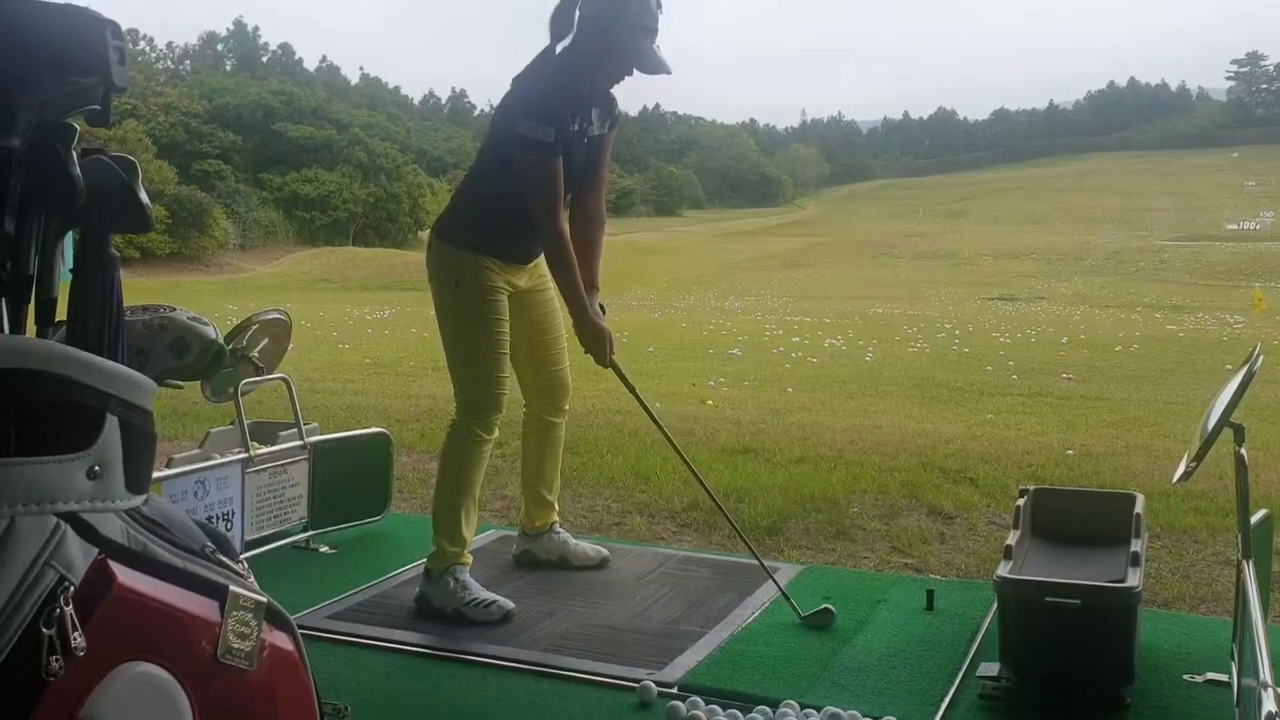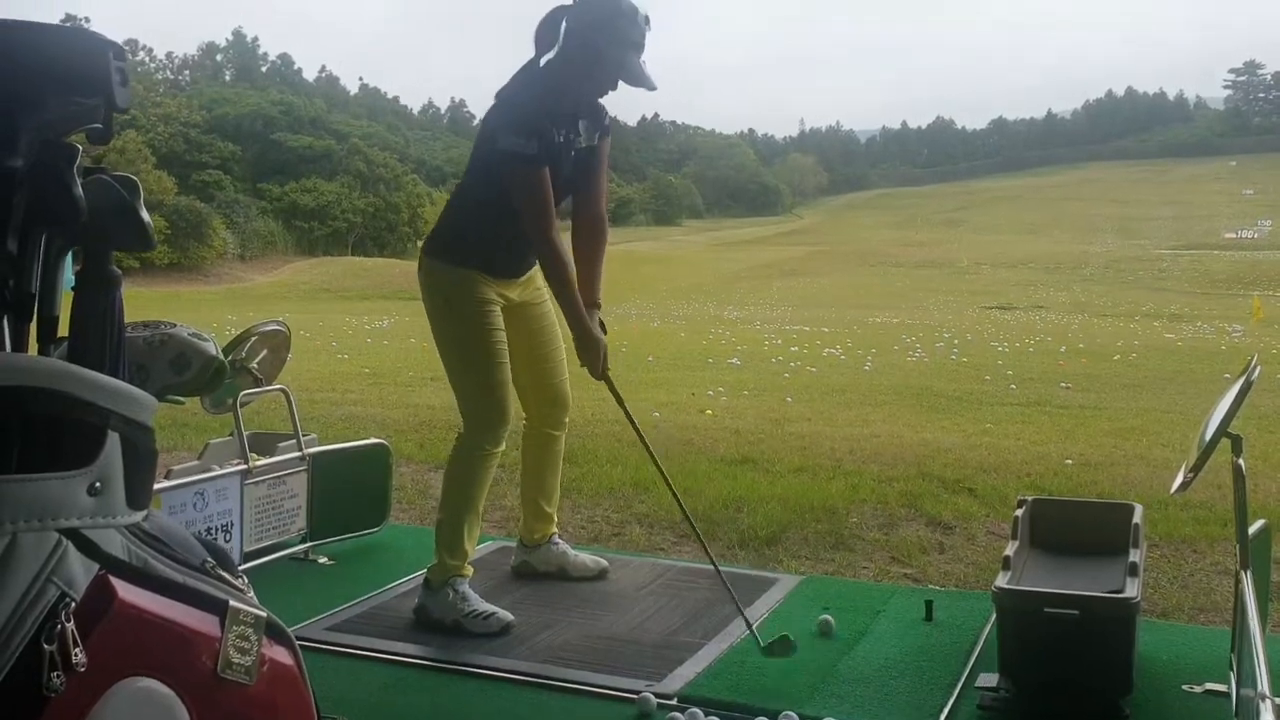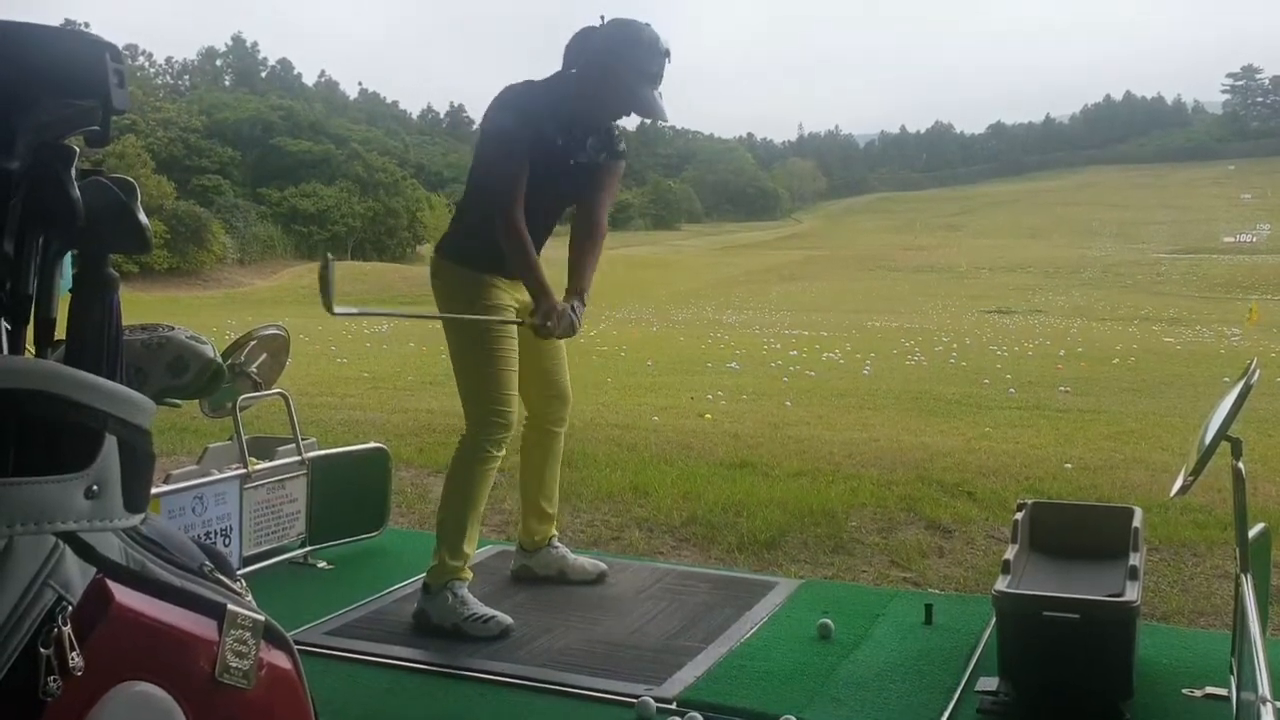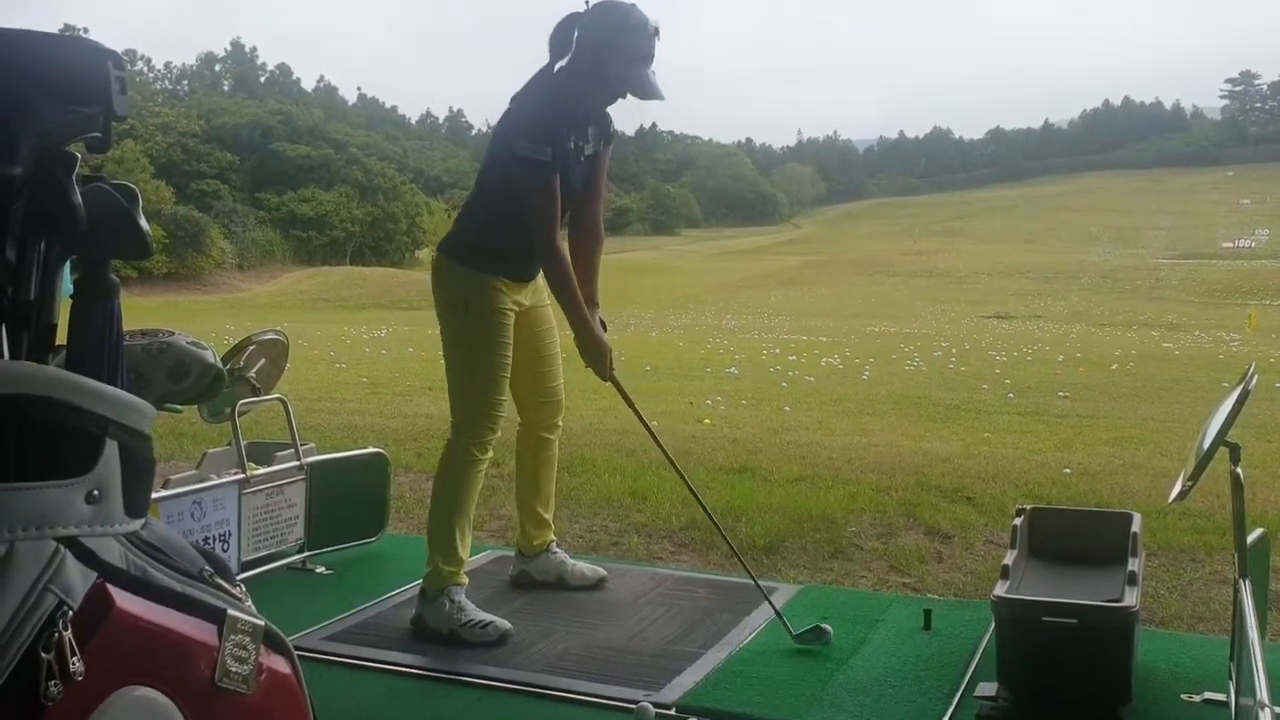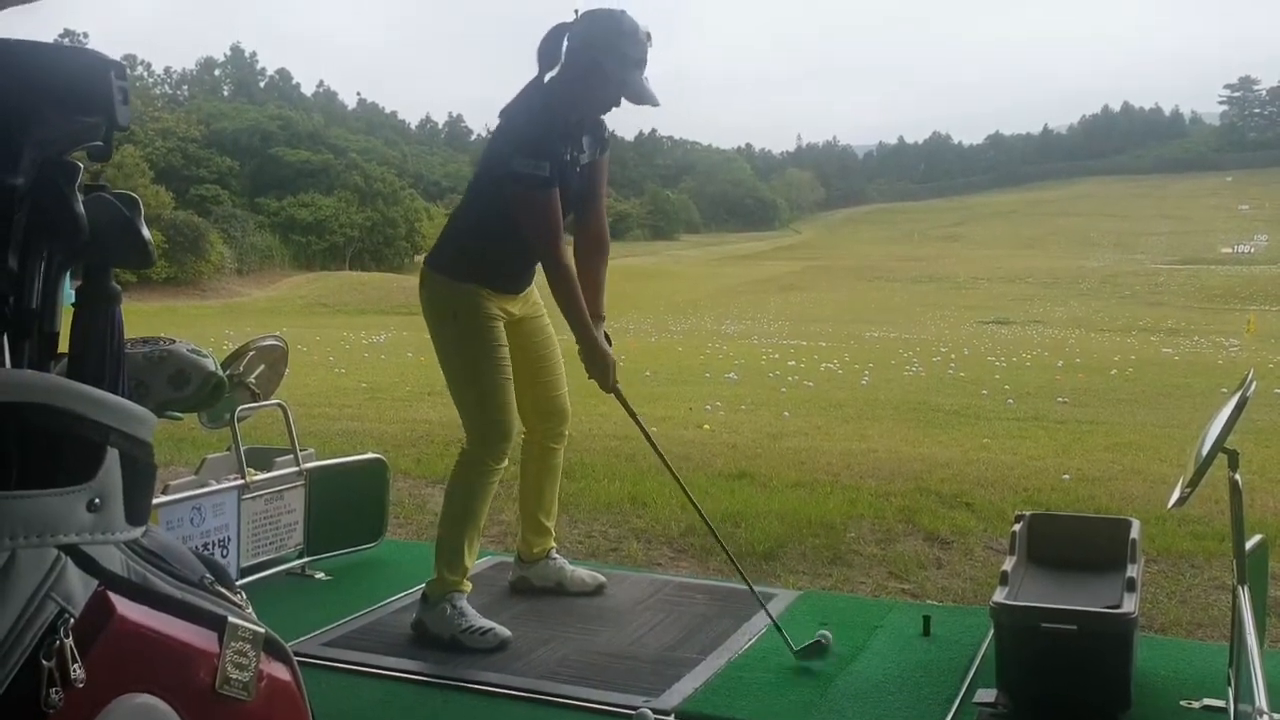
dt=1s
person 1, frame 1
left shoulder: (602, 107)
right shoulder: (539, 99)
left elbow: (590, 206)
right elbow: (551, 218)
left wrist: (592, 298)
right wrist: (584, 316)
left hip: (525, 260)
right hip: (469, 258)
left knee: (552, 394)
right knee: (483, 408)
left ankle: (539, 530)
right ankle: (444, 573)
person 1, frame 2
left shoulder: (592, 119)
right shoulder: (520, 114)
left elbow: (591, 217)
right elbow: (543, 231)
left wrist: (593, 310)
right wrist: (580, 327)
left hip: (520, 275)
right hip: (461, 273)
left knee: (552, 407)
right knee: (489, 421)
left ankle: (537, 541)
right ankle: (443, 585)
person 1, frame 3
left shoulder: (606, 145)
right shoulder: (520, 107)
left elbow: (592, 224)
right elbow: (505, 212)
left wrist: (575, 298)
right wrist: (543, 295)
left hip: (528, 281)
right hip: (472, 272)
left knee: (552, 407)
right knee: (494, 422)
left ankle: (537, 545)
right ankle: (443, 587)
person 1, frame 4
left shoulder: (595, 122)
right shoulder: (535, 119)
left elbow: (588, 225)
right elbow: (547, 236)
left wrist: (591, 310)
right wrist: (583, 328)
left hip: (524, 279)
right hip: (474, 277)
left knee: (545, 413)
right knee: (477, 430)
left ankle: (536, 551)
right ankle: (439, 593)
person 1, frame 5
left shoulder: (590, 131)
right shoulder: (529, 132)
left elbow: (594, 231)
right elbow: (552, 250)
left wrist: (597, 323)
right wrist: (589, 341)
left hip: (516, 289)
right hip: (462, 290)
left knee: (551, 420)
right knee: (493, 438)
left ankle: (535, 557)
right ankle: (442, 600)
